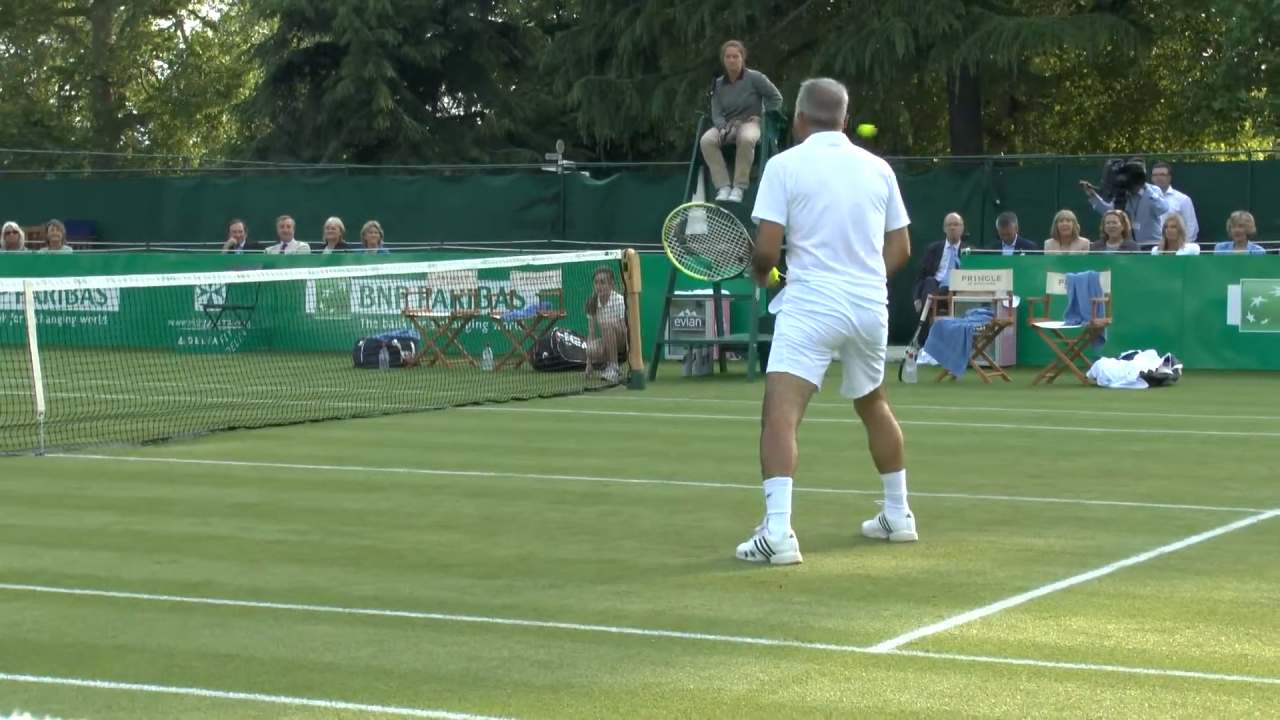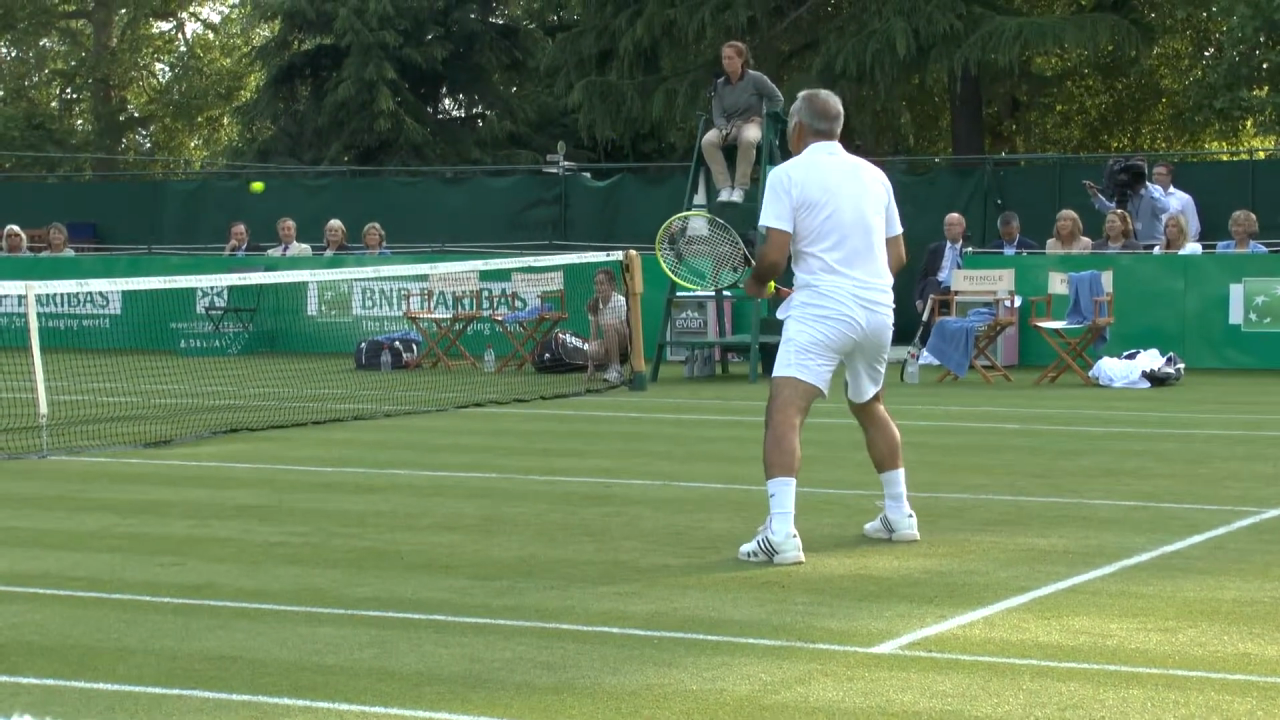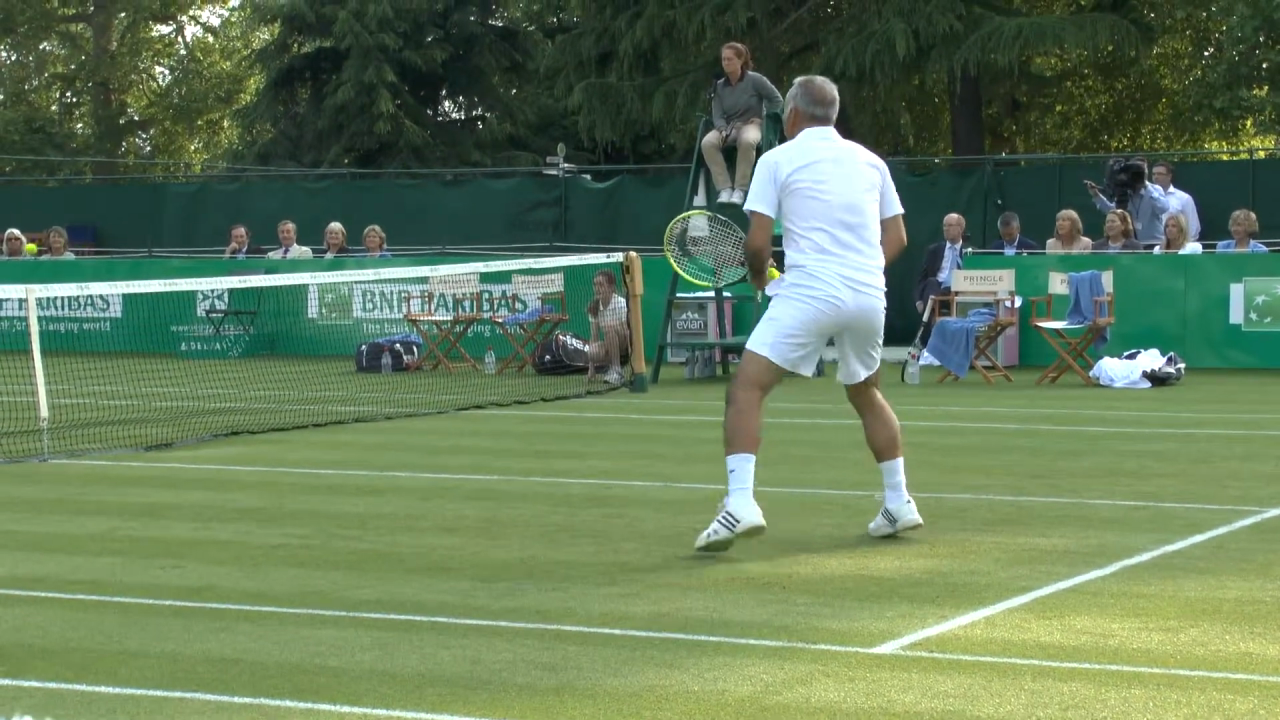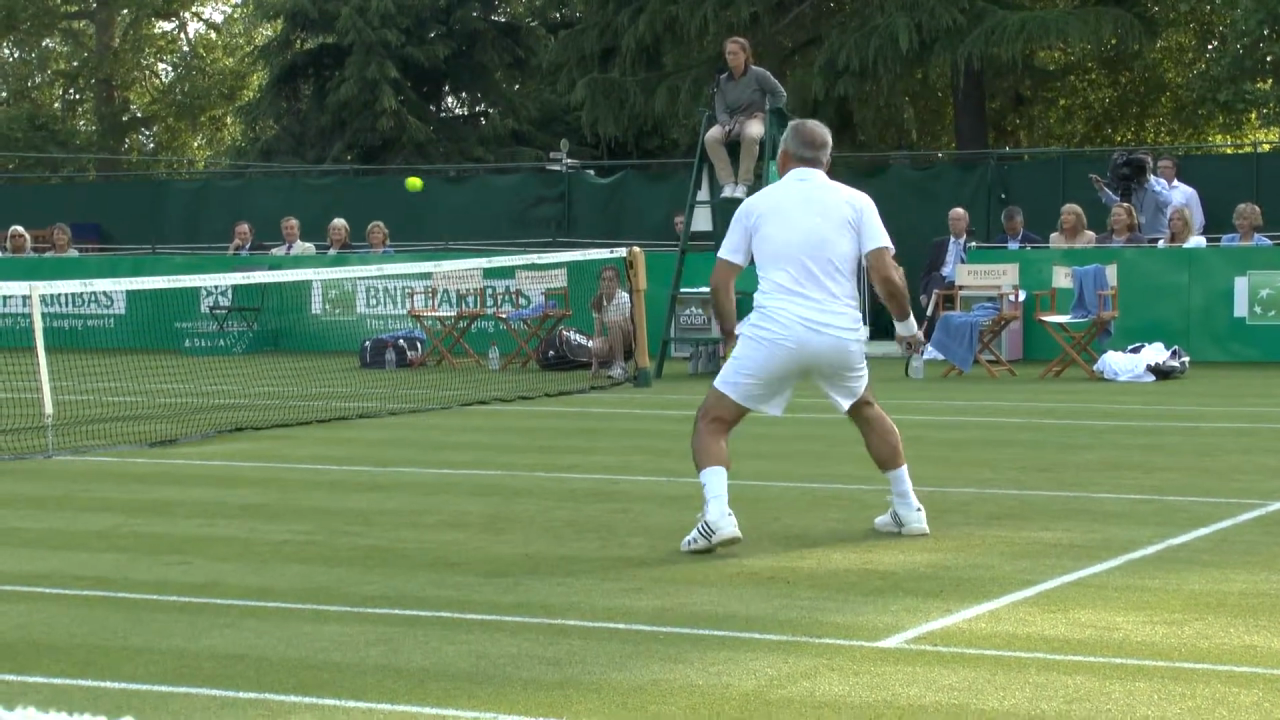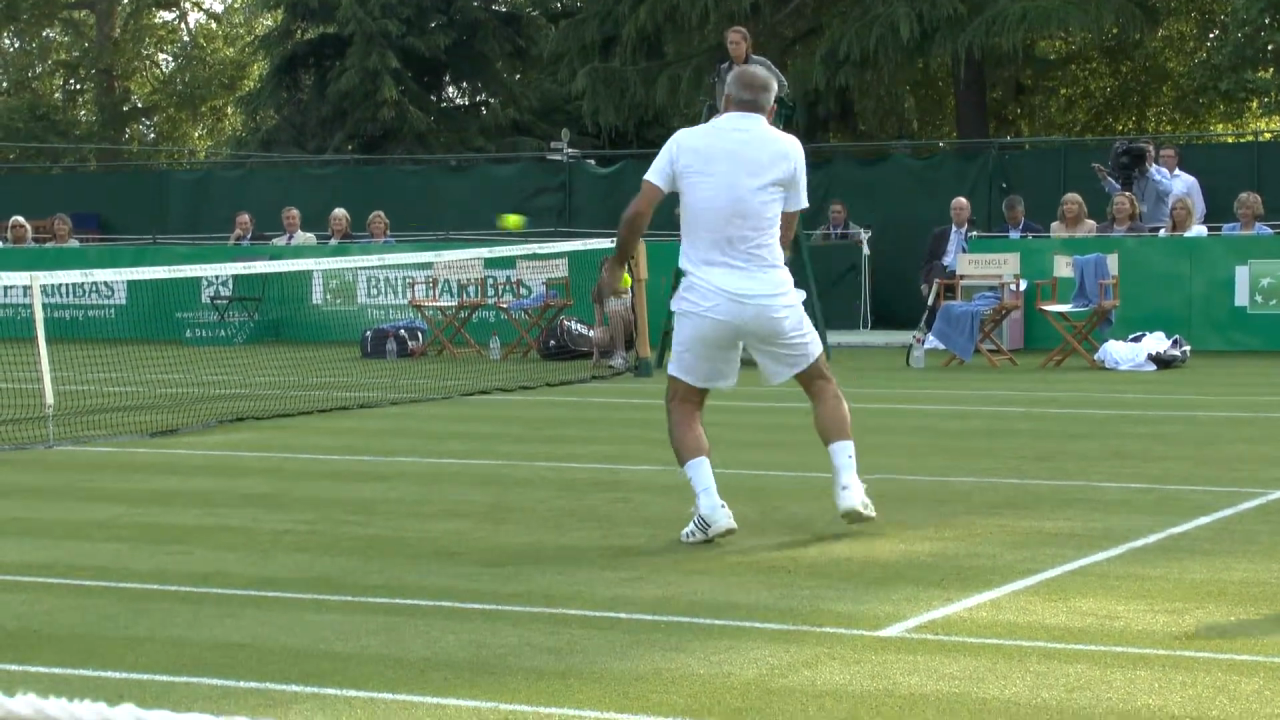
dt=0.3s
person 1, frame 1
left shoulder: (785, 165)
right shoulder: (877, 168)
left elbow: (766, 247)
right elbow: (900, 250)
left wrist: (759, 272)
left hip: (811, 307)
right hip: (869, 307)
left knee: (780, 415)
right knee: (875, 407)
left ankle: (778, 531)
right ankle: (897, 515)
person 1, frame 2
left shoulder: (788, 175)
right shoulder: (874, 175)
left elbow: (774, 256)
right elbow: (897, 256)
left wrist: (756, 282)
left hip: (822, 312)
right hip: (877, 312)
left knee: (783, 416)
right knee: (869, 407)
left ankle: (782, 532)
right ankle: (899, 514)
person 1, frame 3
left shoulder: (778, 159)
right shoulder: (870, 160)
left elbow: (757, 241)
right elbow: (896, 239)
left wrist: (759, 271)
left hip: (809, 293)
right hip: (868, 297)
left knee: (746, 390)
right knee: (867, 395)
left ankle: (740, 504)
right ankle: (899, 505)
person 1, frame 4
left shoulder: (755, 204)
right shoulder: (854, 200)
left elbow: (720, 282)
right elbow: (888, 276)
left wrist: (733, 333)
right wrist: (909, 325)
left hip: (772, 331)
right hip: (837, 333)
left knee: (710, 422)
right knee: (866, 411)
left ankle: (717, 515)
right ankle: (906, 509)
person 1, frame 5
left shoulder: (685, 140)
right shoulder: (785, 147)
left elbow: (638, 211)
right elbow: (783, 236)
left wrist: (617, 260)
left hip: (703, 302)
right hip: (770, 300)
left knee: (683, 408)
right knee: (822, 385)
left ankle: (710, 507)
right ankle: (848, 487)
